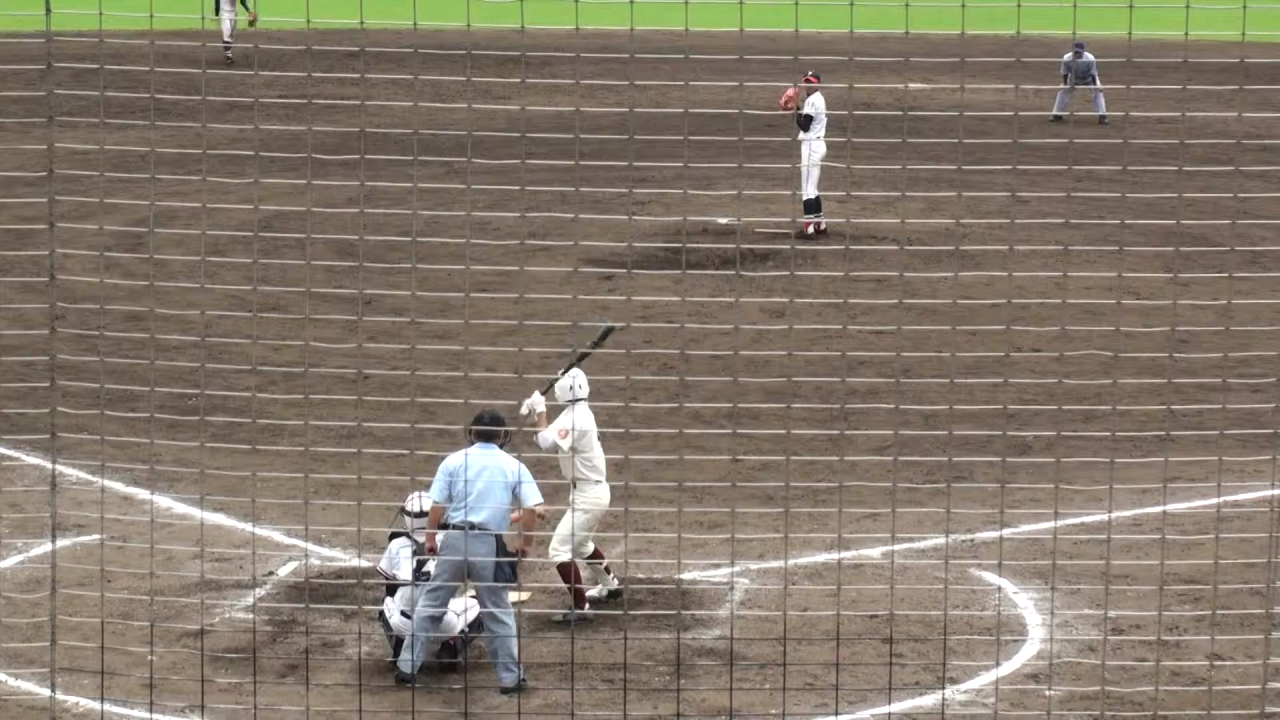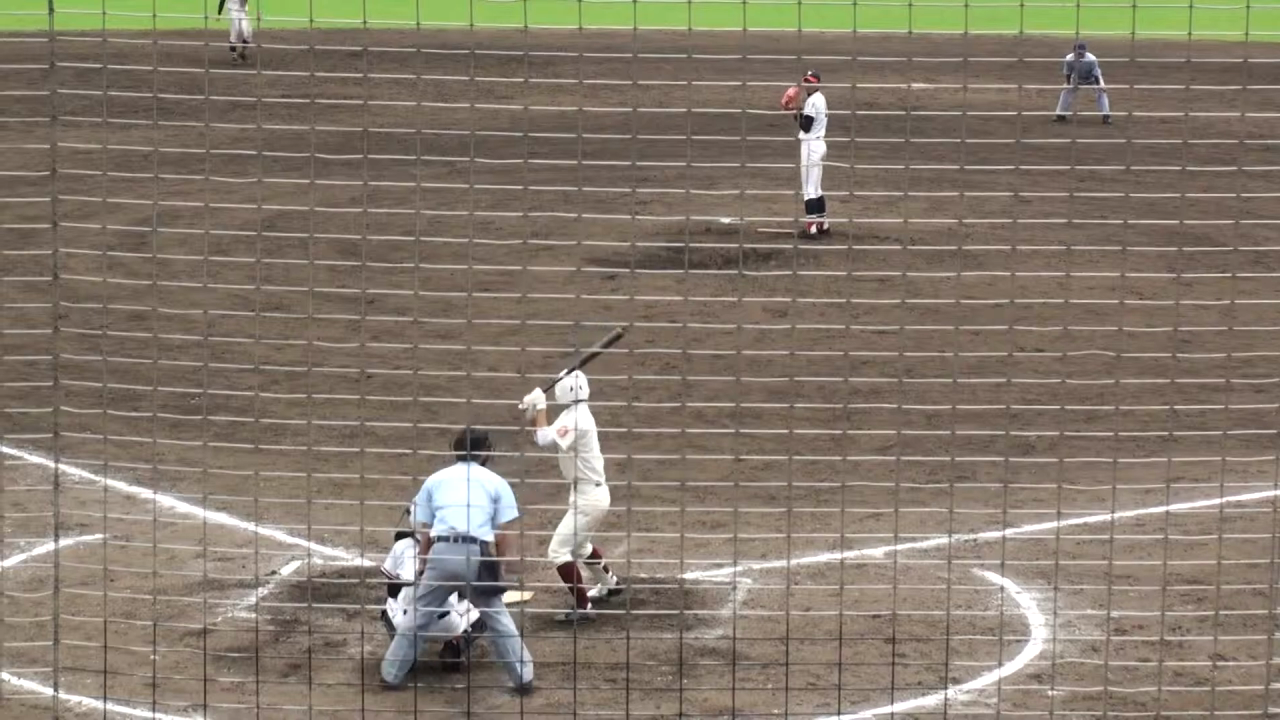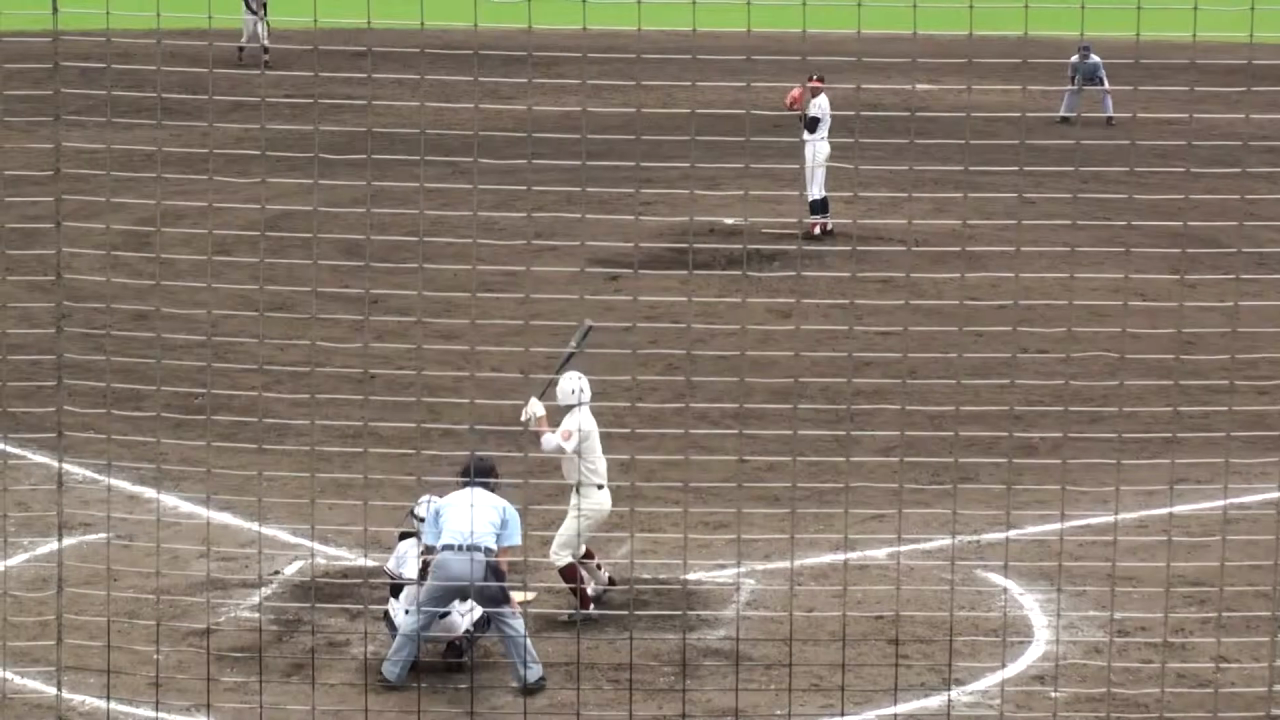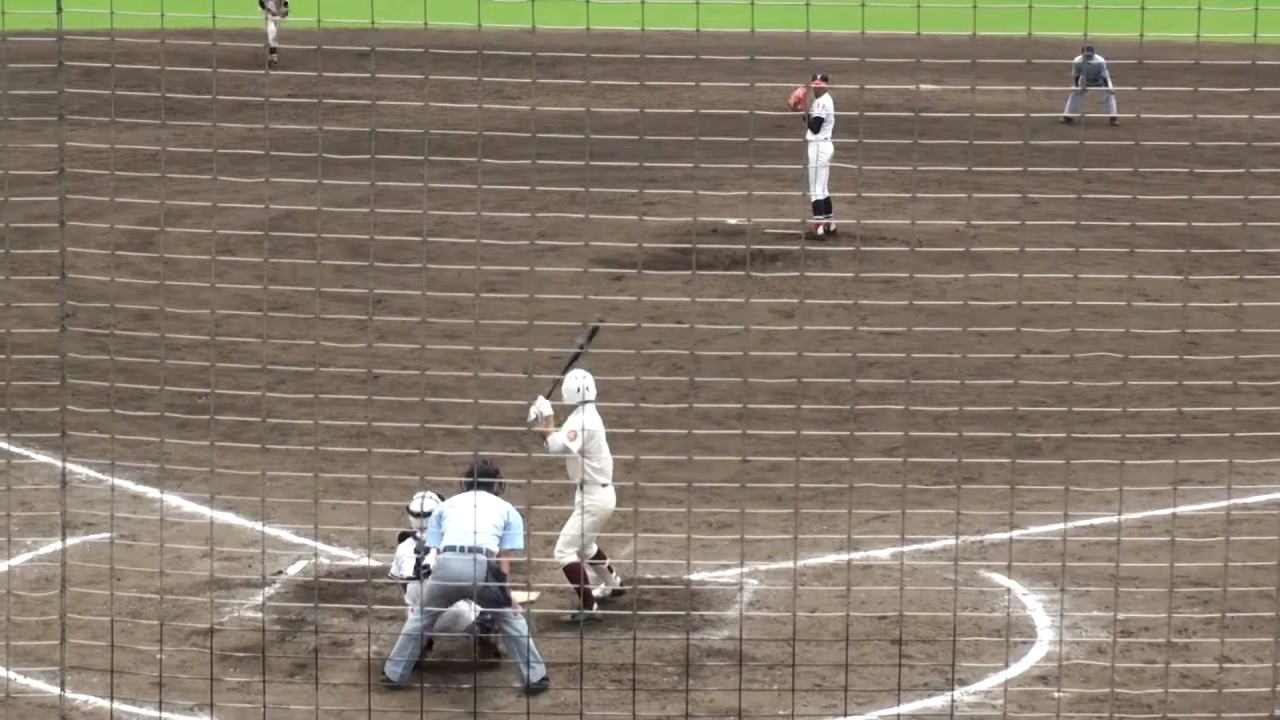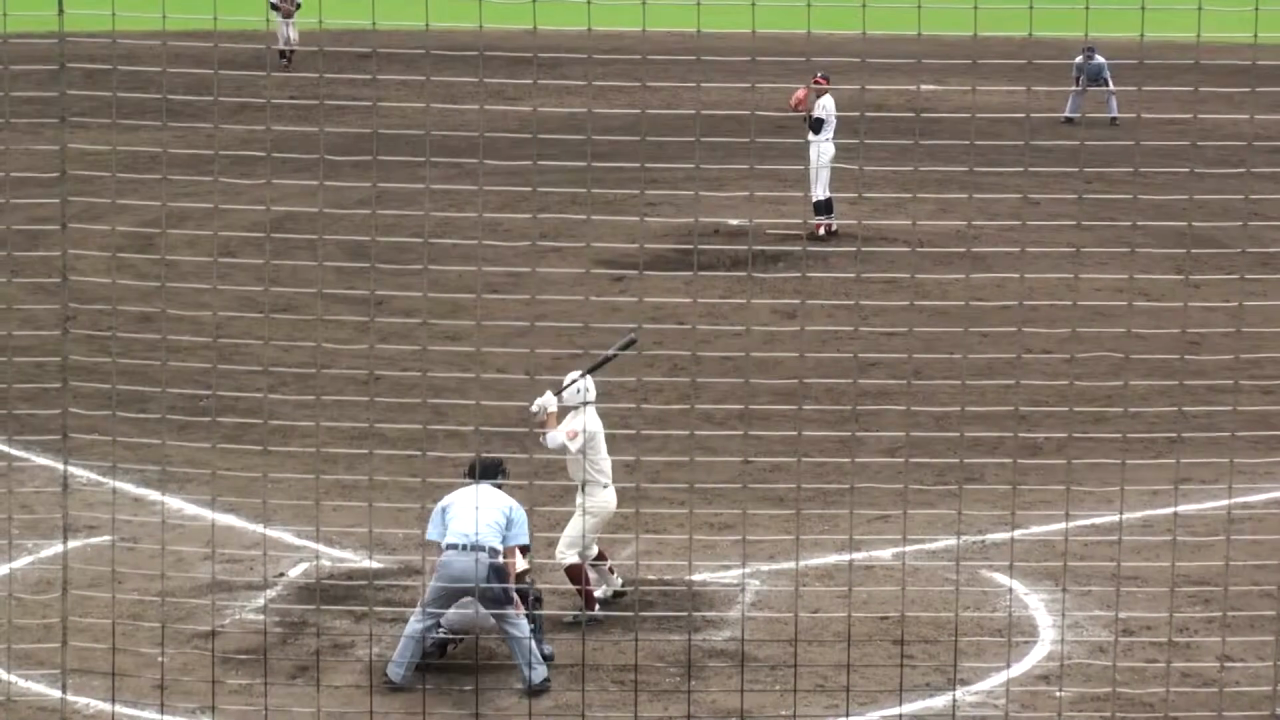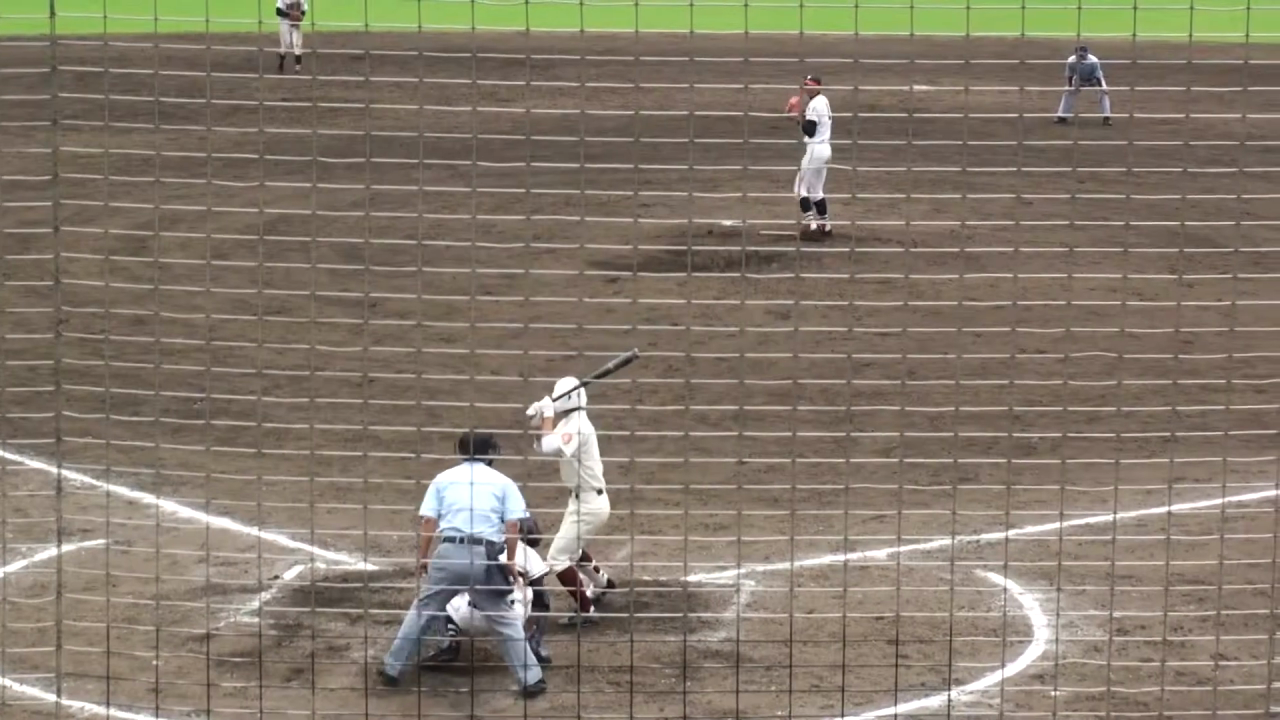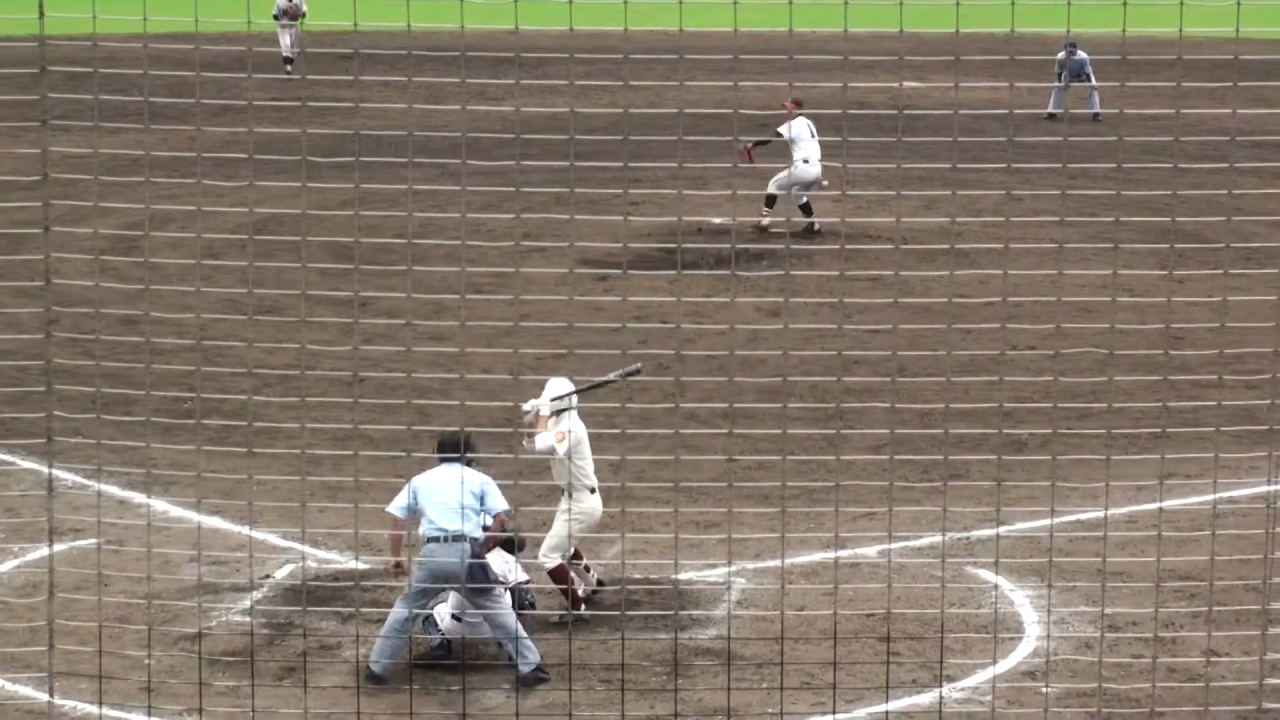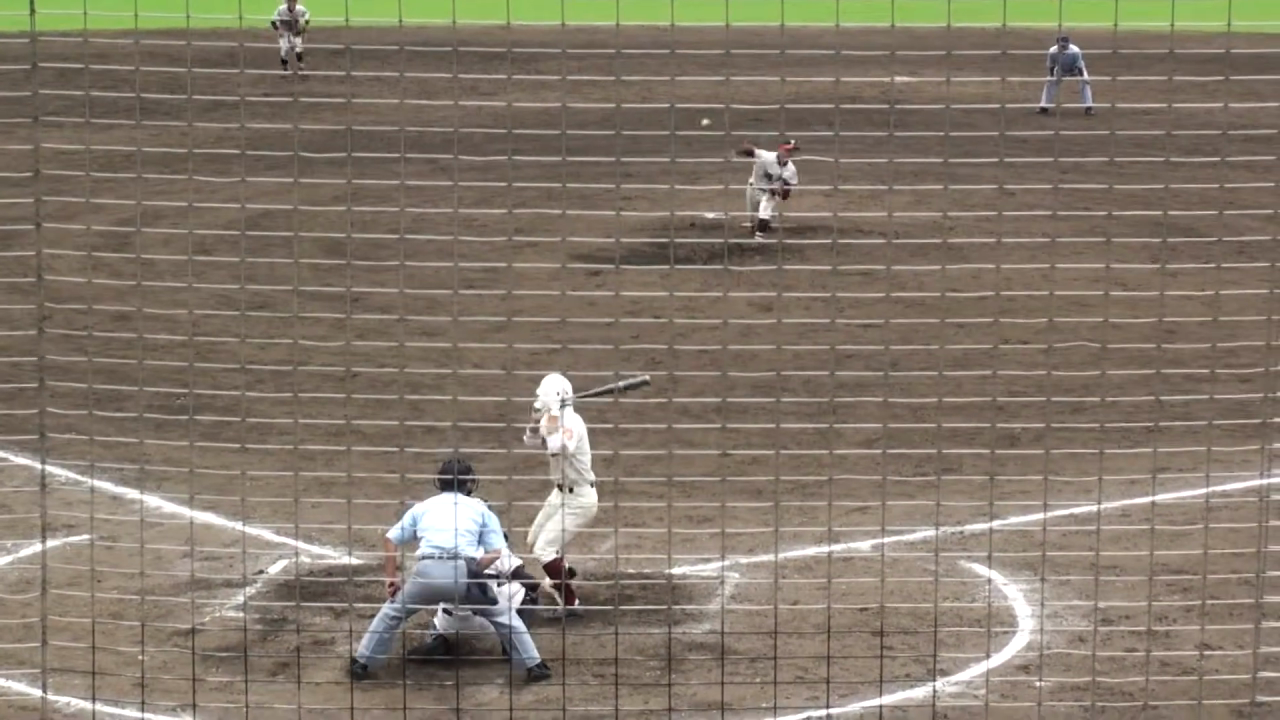
dt=0.4s
person 1, frame 1
left shoulder: (453, 461)
right shoulder: (513, 466)
left elbow: (437, 505)
right elbow: (531, 508)
left wrist: (430, 537)
right wrist: (525, 541)
left hip: (454, 540)
right hip: (489, 544)
left knee: (430, 603)
right knee: (498, 612)
left ankle: (407, 667)
right ankle: (510, 678)
person 1, frame 2
left shoulder: (434, 480)
right shoulder: (496, 482)
left elbow: (424, 529)
right elbow: (502, 531)
left wrist: (422, 561)
left hip: (441, 552)
right hip: (476, 554)
left knee: (419, 615)
right knee: (496, 616)
left ankle: (392, 674)
right ankle: (523, 677)
person 1, frame 3
left shoulder: (442, 502)
right shoulder: (503, 505)
right elbow: (503, 554)
left wrist: (432, 580)
right wrist: (502, 589)
left hip: (446, 562)
right hip: (481, 563)
left knee: (418, 617)
right knee: (508, 618)
left ankle: (391, 674)
right ankle: (531, 678)
person 1, frame 4
left shoulder: (446, 505)
right shoulder: (507, 509)
right elbow: (503, 558)
right wrist: (505, 591)
left hip: (447, 563)
right hip: (482, 565)
left knee: (420, 617)
right knee: (511, 619)
left ankle: (394, 674)
right ankle: (535, 678)
person 1, frame 5
left shoulder: (450, 498)
right shoulder: (510, 503)
left elbow: (436, 545)
right elbow: (510, 553)
left wrist: (436, 581)
right wrist: (509, 590)
left hip: (450, 562)
right hip: (486, 564)
left knee: (423, 618)
right knee: (513, 619)
left ankle: (396, 676)
right ankle: (537, 679)
person 1, frame 6
left shoulder: (443, 478)
right shoulder: (503, 482)
left elbow: (428, 521)
right elbow: (512, 526)
left wrist: (422, 558)
right wrist: (510, 563)
left hip: (448, 553)
right hip: (483, 557)
left knee: (422, 612)
right knee: (505, 619)
left ankle: (392, 669)
right ankle: (531, 680)
person 1, frame 7
left shoulder: (420, 480)
right shoulder: (480, 479)
left elbow: (396, 517)
right elbow: (501, 518)
left wrist: (396, 556)
right wrist: (484, 548)
left hip: (432, 553)
right hip: (467, 553)
left knee: (405, 609)
right knee: (497, 610)
left ankle: (377, 669)
right ankle: (530, 667)
person 1, frame 8
left shoulder: (422, 507)
right shoulder: (481, 510)
left elbow: (390, 539)
right elbow: (496, 552)
left wrist: (391, 577)
left hip: (426, 571)
right hip: (463, 572)
left knee: (393, 611)
right knee: (502, 613)
left ankle: (361, 663)
right ankle: (534, 665)
person 2, frame 1
left shoulder: (576, 417)
right shoulder: (576, 412)
left elbow: (546, 442)
right elbow: (548, 436)
left wrist: (540, 410)
right wrist: (534, 414)
left hip: (588, 494)
right hip: (591, 491)
left knee: (559, 549)
right knee: (580, 544)
left ankle: (580, 608)
right ankle: (610, 585)
person 2, frame 2
left shoulder: (577, 418)
right shoulder: (574, 413)
left elbow: (544, 439)
right elbow: (546, 436)
left wrist: (540, 407)
right wrist: (532, 412)
left hip: (588, 496)
right hip: (590, 492)
left knee: (559, 550)
right knee: (579, 545)
left ankle: (583, 608)
right ankle: (609, 583)
person 2, frame 3
left shoulder: (579, 420)
right shoulder: (578, 417)
left elbow: (550, 445)
right elbow: (555, 444)
left wrist: (540, 416)
right wrist: (535, 422)
left hip: (590, 499)
right hip: (590, 495)
left knee: (560, 553)
right knee: (573, 546)
left ankle: (585, 608)
right ankle: (602, 580)
person 2, frame 4
left shoulder: (584, 420)
right shoulder: (583, 415)
left elbow: (556, 446)
right elbow: (559, 442)
left wrist: (548, 415)
right wrist: (541, 422)
left hip: (593, 496)
right hip: (597, 493)
left knee: (565, 551)
right knee: (584, 545)
left ankle: (589, 608)
right ankle: (613, 585)
person 2, frame 5
left shoulder: (585, 421)
right shoulder: (579, 416)
left elbow: (554, 443)
right elbow: (553, 438)
left wrist: (551, 411)
right wrist: (544, 415)
left hip: (595, 498)
right hip: (595, 494)
left knee: (566, 552)
right knee: (585, 546)
left ankle: (590, 609)
right ankle: (614, 586)
person 2, frame 6
left shoulder: (577, 426)
right shoulder: (569, 422)
left elbow: (550, 448)
right elbow: (542, 446)
left wrist: (547, 416)
right wrist: (539, 421)
left hip: (589, 504)
right hip: (583, 500)
left knee: (557, 557)
right knee: (571, 548)
left ankle: (586, 611)
right ankle: (602, 583)
person 2, frame 7
left shoulder: (570, 425)
right shoulder: (559, 421)
left elbow: (543, 446)
right elbow: (532, 444)
left wrist: (542, 414)
right wrist: (532, 419)
left hip: (581, 503)
right hip: (574, 498)
left knee: (548, 555)
right knee: (563, 546)
left ankle: (577, 609)
right ankle: (591, 583)
person 2, frame 8
left shoulder: (572, 421)
right shoulder: (555, 418)
left elbow: (556, 446)
right elbow: (531, 440)
left wrist: (553, 414)
right wrist: (537, 417)
left hip: (579, 499)
right hip: (561, 493)
left knee: (543, 549)
right knee: (535, 539)
left ankle: (571, 604)
right ankle: (563, 571)
